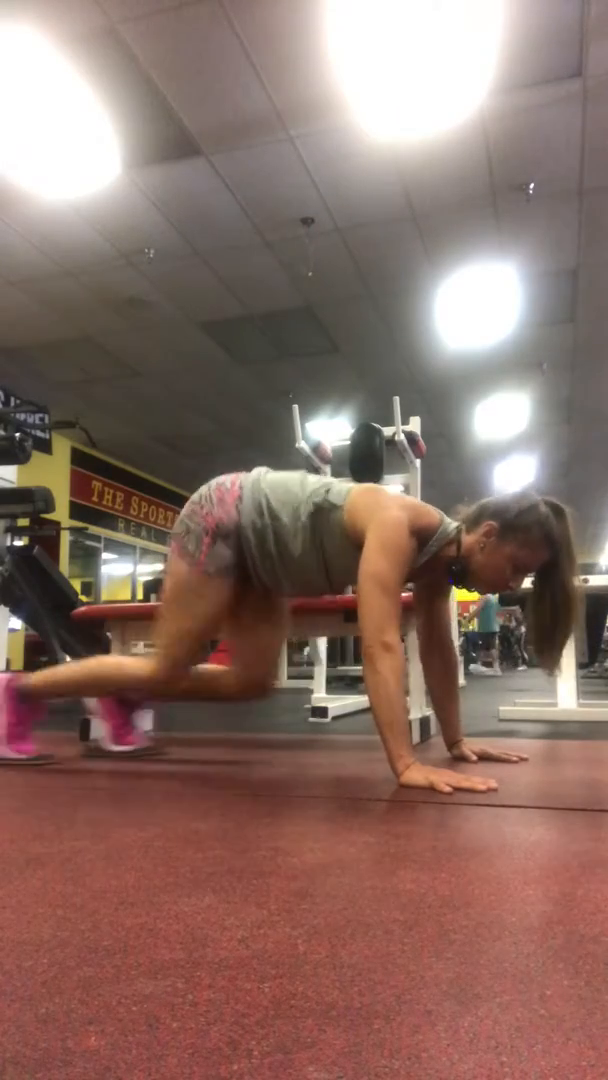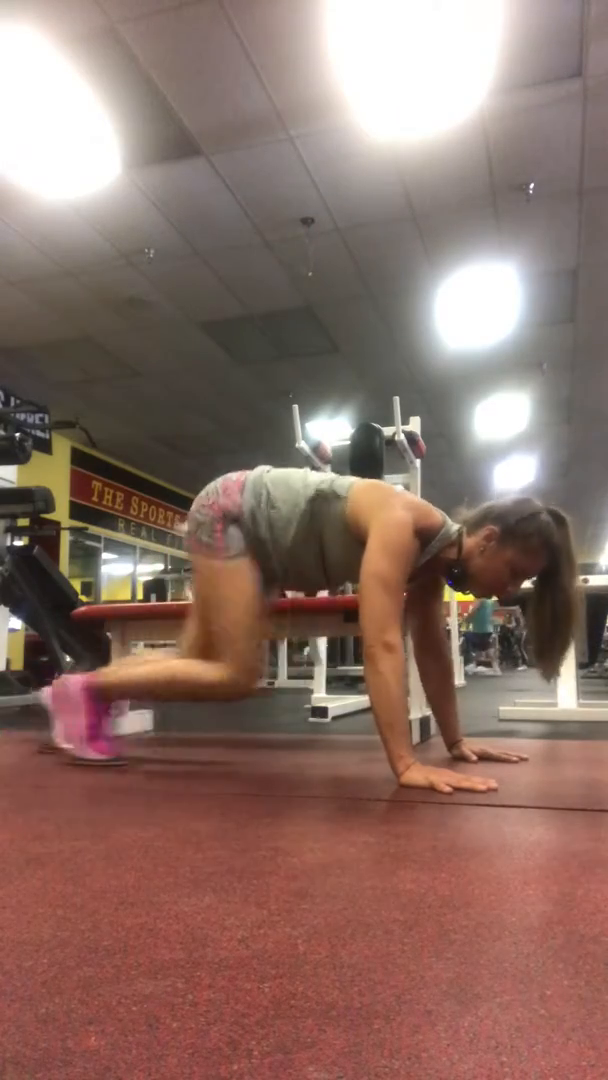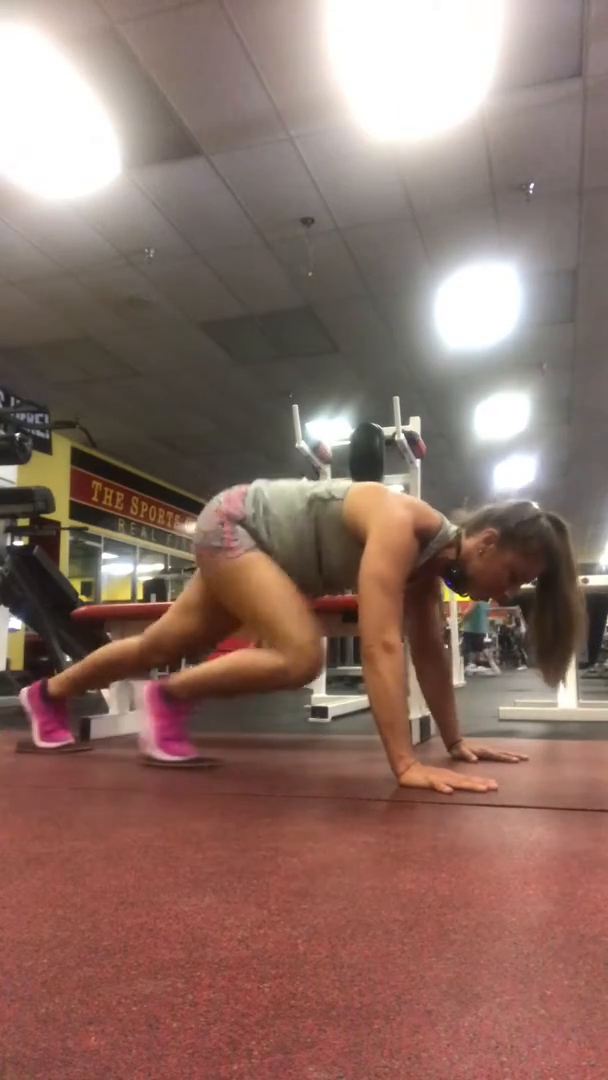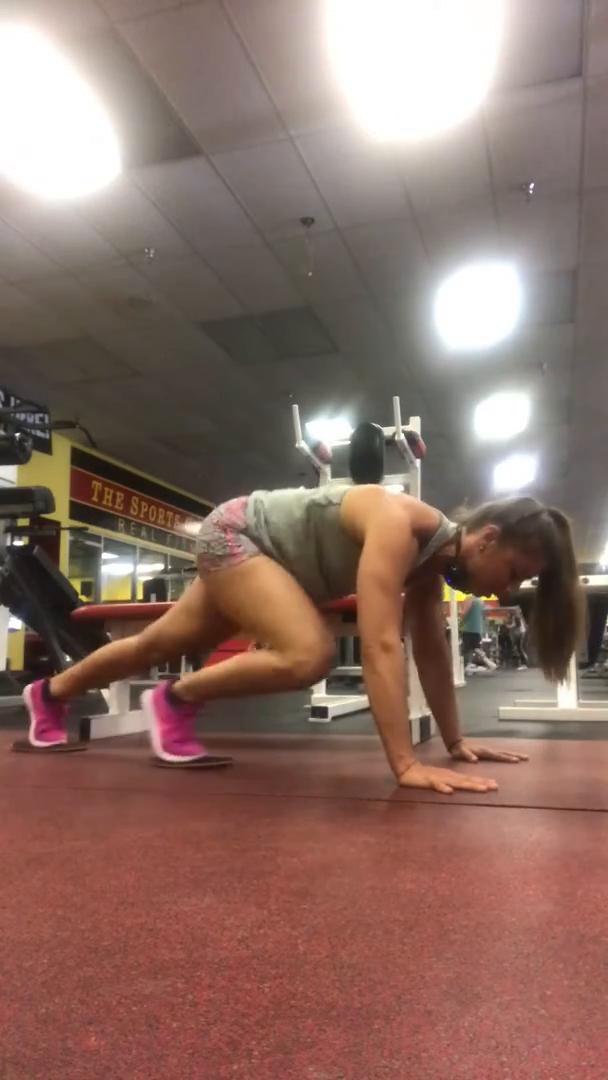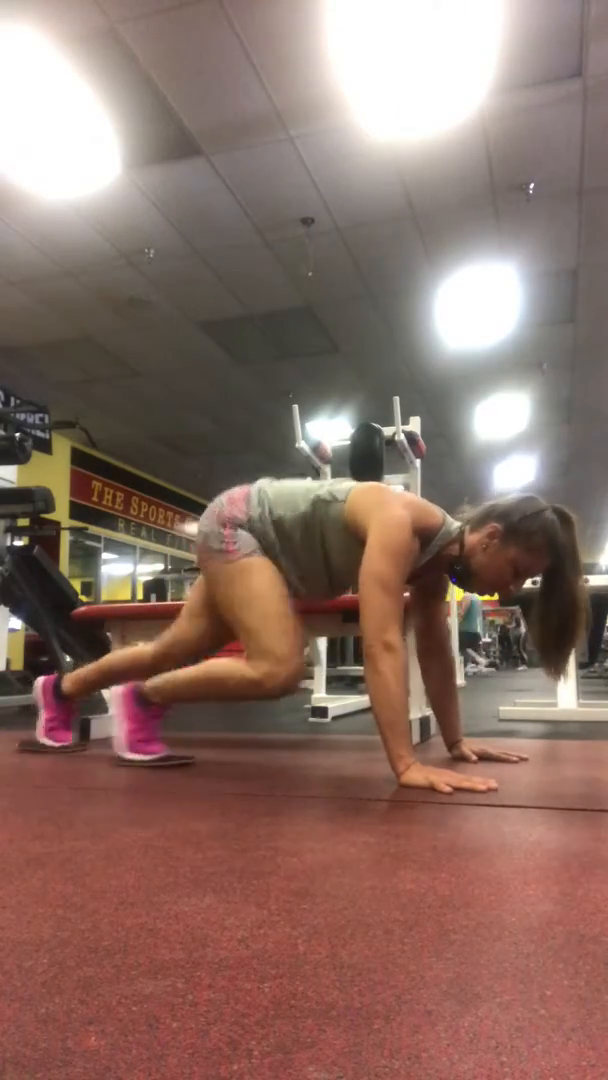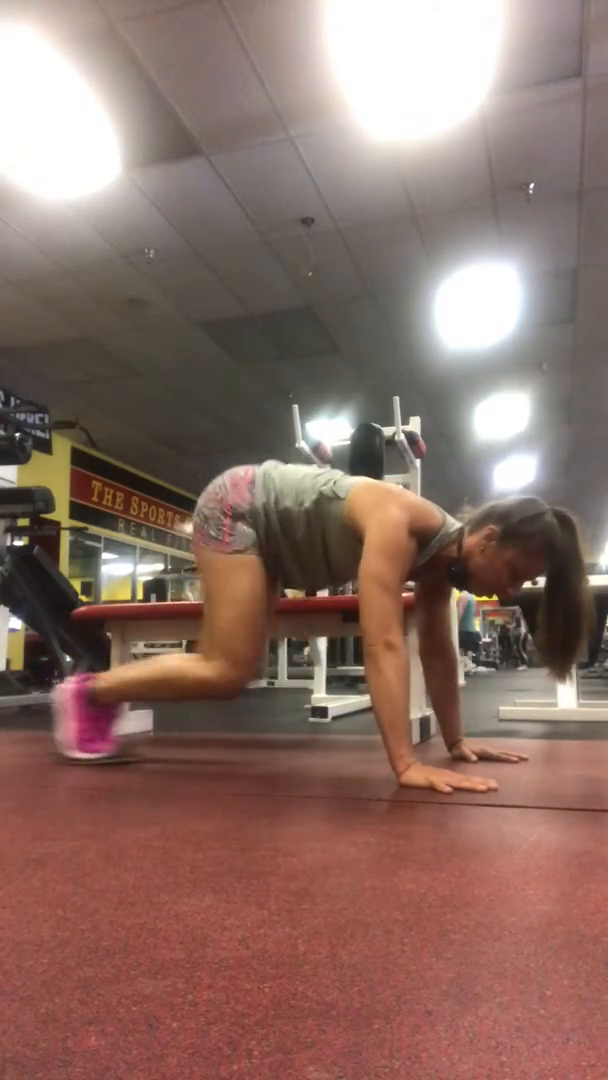
dt=0.1s
person 1, frame 1
left shoulder: (438, 556)
right shoulder: (399, 527)
left elbow: (437, 651)
right elbow: (381, 646)
left wrist: (456, 742)
right wrist: (407, 765)
left hip: (254, 545)
right hip: (224, 519)
left knee: (249, 682)
right knee: (162, 671)
left ankle: (123, 698)
person 1, frame 2
left shoulder: (437, 554)
right shoulder: (402, 527)
left elbow: (432, 649)
right elbow: (382, 646)
left wrist: (456, 741)
right wrist: (406, 764)
left hip: (263, 534)
right hip: (230, 510)
left knee: (201, 661)
right knee: (234, 674)
left ankle: (90, 691)
right ankle: (86, 689)
person 1, frame 3
left shoulder: (433, 558)
right shoulder: (402, 527)
left elbow: (429, 651)
right elbow: (381, 647)
left wrist: (454, 743)
right wrist: (406, 765)
left hip: (255, 544)
right hip: (231, 524)
left knee: (154, 647)
right knee: (301, 657)
left ankle: (50, 696)
right ankle: (168, 696)
person 1, frame 4
left shoulder: (434, 556)
right shoulder: (399, 527)
left elbow: (432, 651)
right elbow: (381, 646)
left wrist: (454, 742)
right wrist: (407, 764)
left hip: (259, 554)
right hip: (236, 532)
left knee: (156, 645)
right knee: (311, 653)
left ankle: (49, 695)
right ankle: (172, 699)
person 1, frame 5
left shoulder: (438, 555)
right shoulder: (401, 525)
left elbow: (435, 651)
right elbow: (383, 646)
left wrist: (456, 742)
right wrist: (407, 764)
left hip: (268, 544)
right hip: (237, 523)
left knee: (171, 651)
right knee: (276, 670)
left ankle: (60, 691)
right ankle: (144, 700)
person 1, frame 6
left shoulder: (450, 548)
right shoulder: (398, 523)
left elbow: (438, 648)
right elbow: (383, 646)
left wrist: (457, 741)
right wrist: (407, 765)
left hip: (278, 534)
right hip: (236, 506)
left knee: (227, 663)
right knee: (226, 672)
left ankle: (97, 690)
right ankle: (88, 693)
